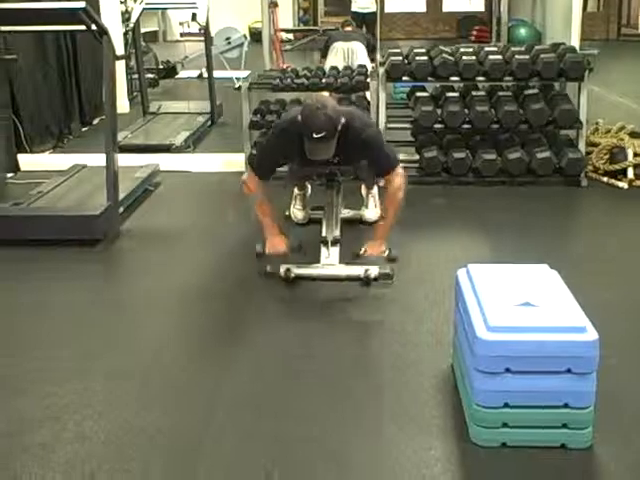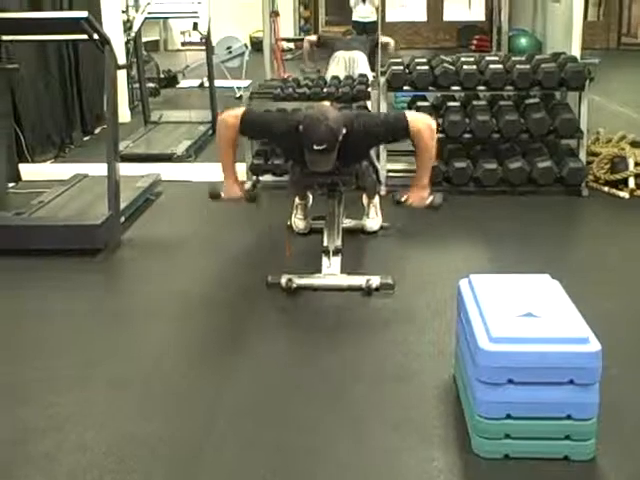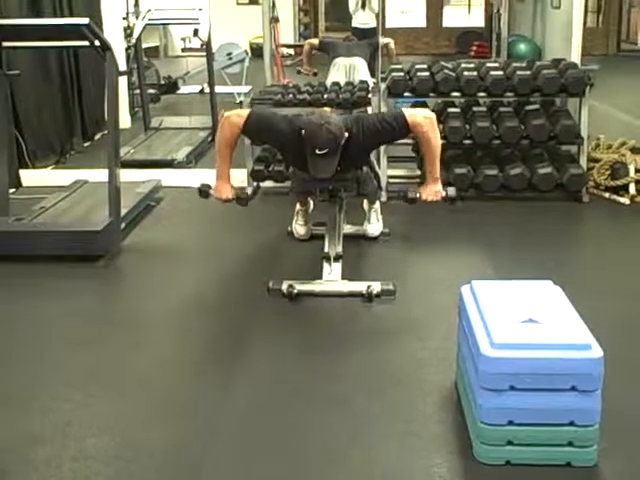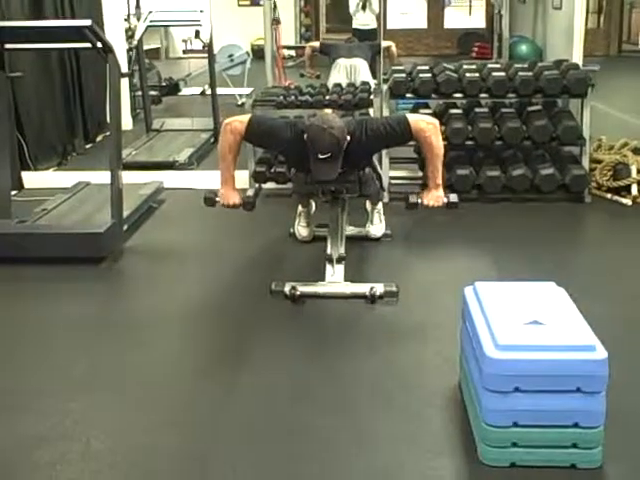
dt=0.3s
person 1, frame 1
left shoulder: (361, 130)
right shoulder: (285, 130)
left elbow: (396, 181)
right elbow: (251, 181)
left wrist: (380, 237)
right wrist: (272, 233)
left knee: (369, 174)
right knee: (298, 174)
left ankle: (369, 190)
right ankle: (301, 190)
person 1, frame 2
left shoulder: (361, 127)
right shoulder: (286, 128)
left elbow: (425, 125)
right elbow: (228, 119)
left wrist: (421, 186)
right wrist: (231, 181)
right knee: (298, 184)
left ankle: (371, 201)
right ankle: (302, 201)
person 1, frame 3
left shoulder: (362, 131)
right shoulder: (288, 131)
left elbow: (425, 120)
right elbow: (230, 120)
left wrist: (432, 181)
right wrist: (223, 180)
left hip: (355, 169)
left knee: (369, 189)
right knee: (299, 190)
left ankle: (373, 206)
right ankle: (303, 207)
person 1, frame 4
left shoulder: (366, 134)
right shoulder: (290, 135)
left elbow: (428, 125)
right elbow: (232, 126)
left wrist: (435, 186)
right wrist: (228, 185)
left hip: (357, 170)
left knee: (371, 189)
right knee: (301, 191)
left ankle: (375, 207)
right ankle: (305, 208)
